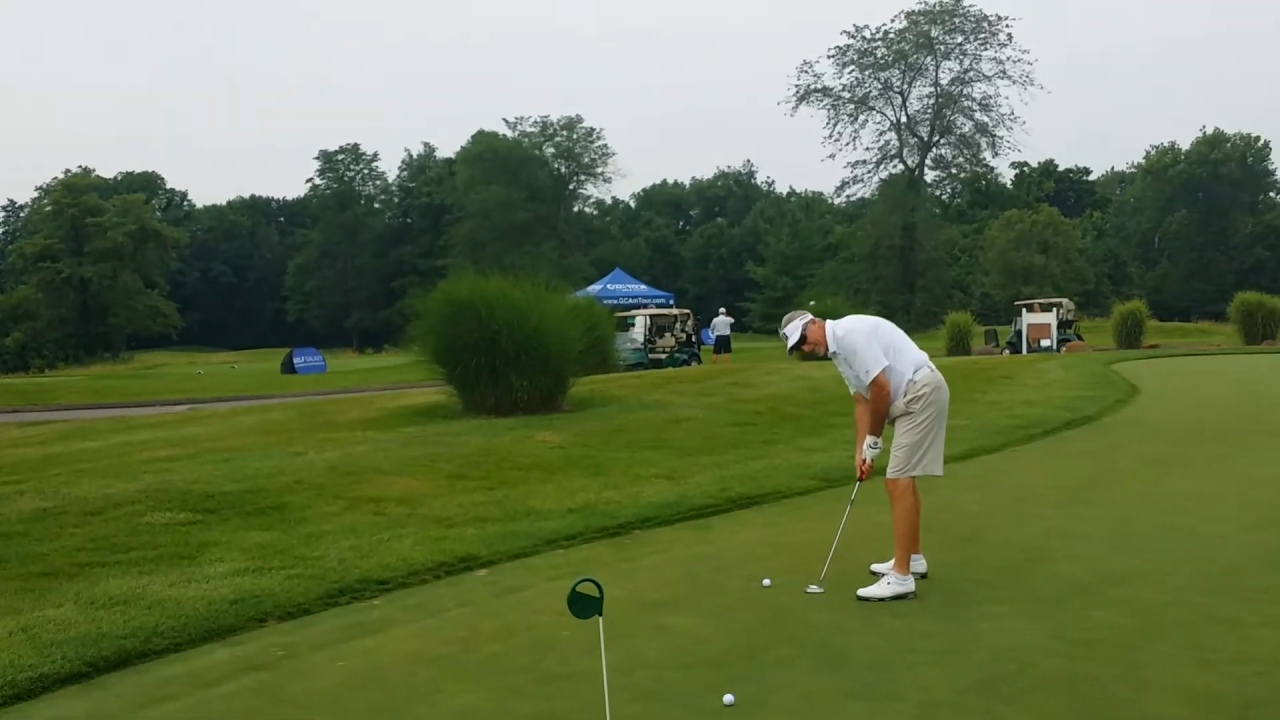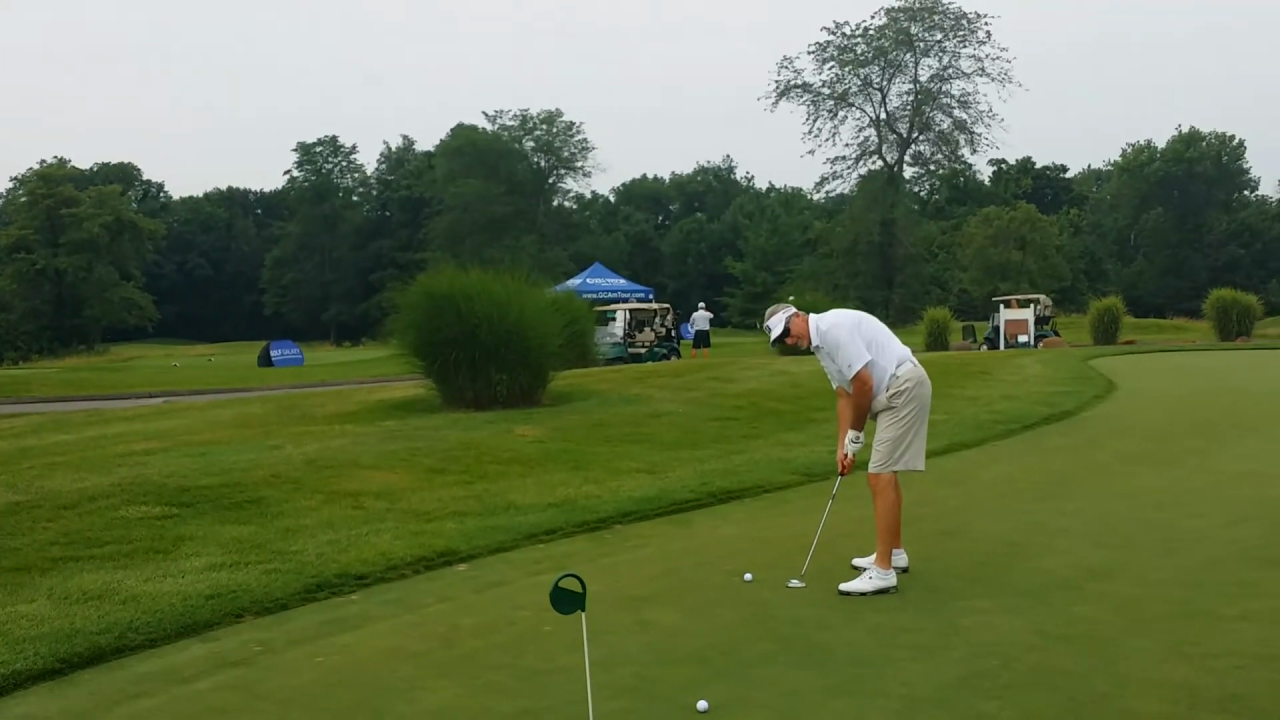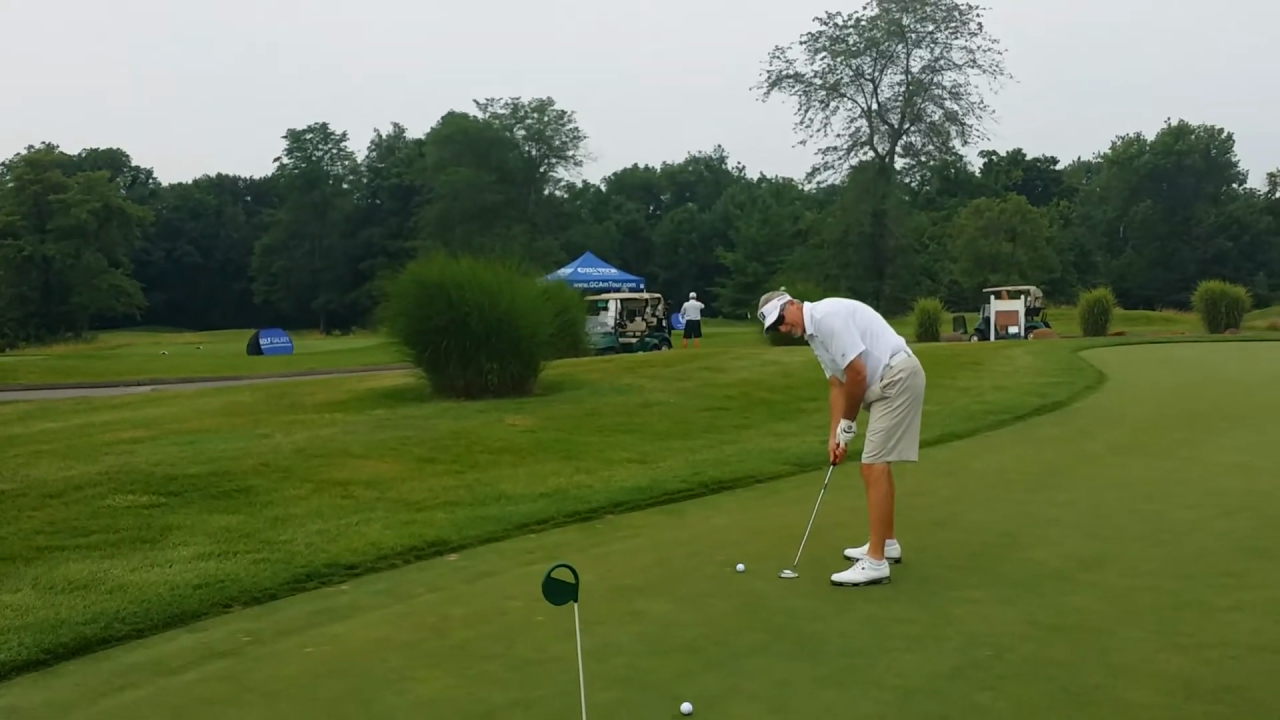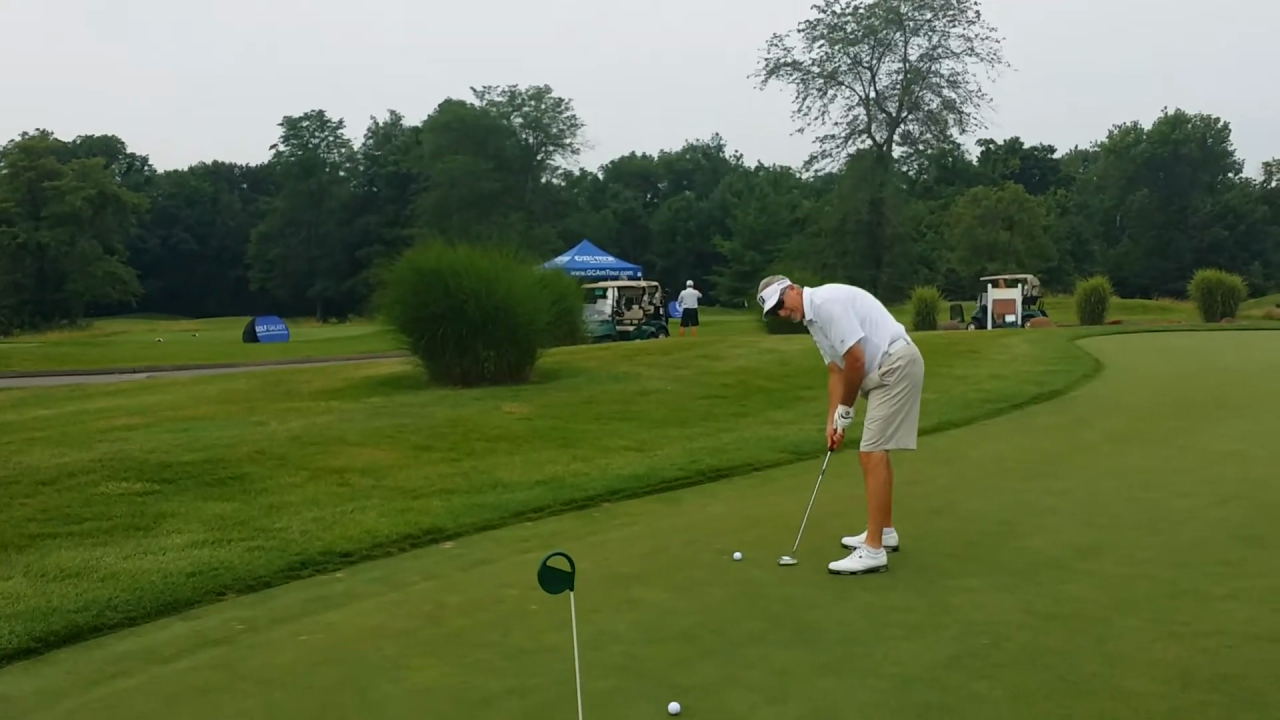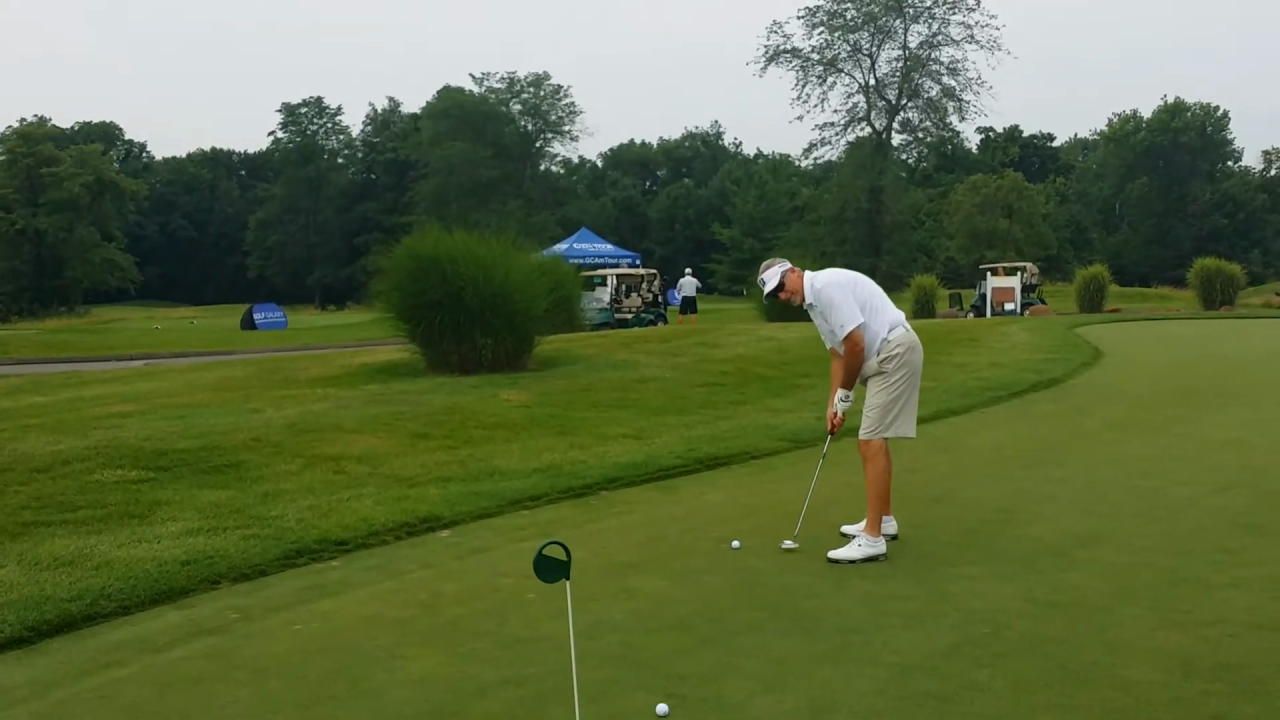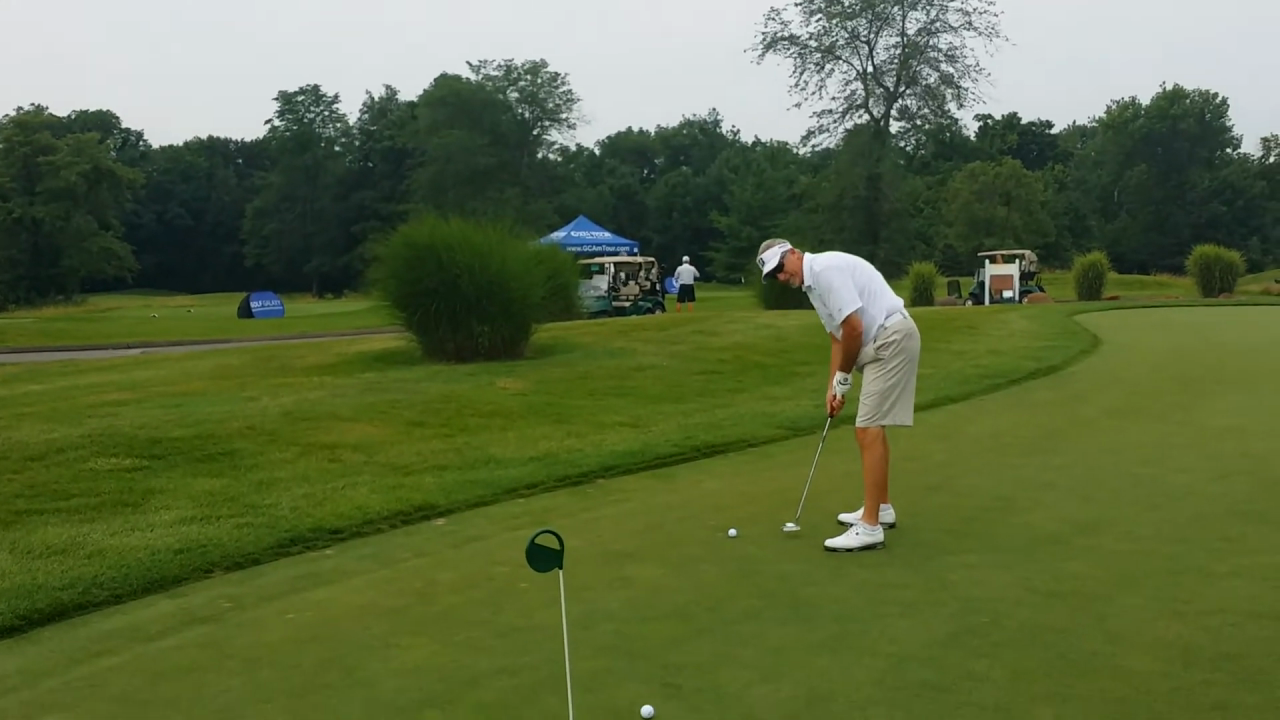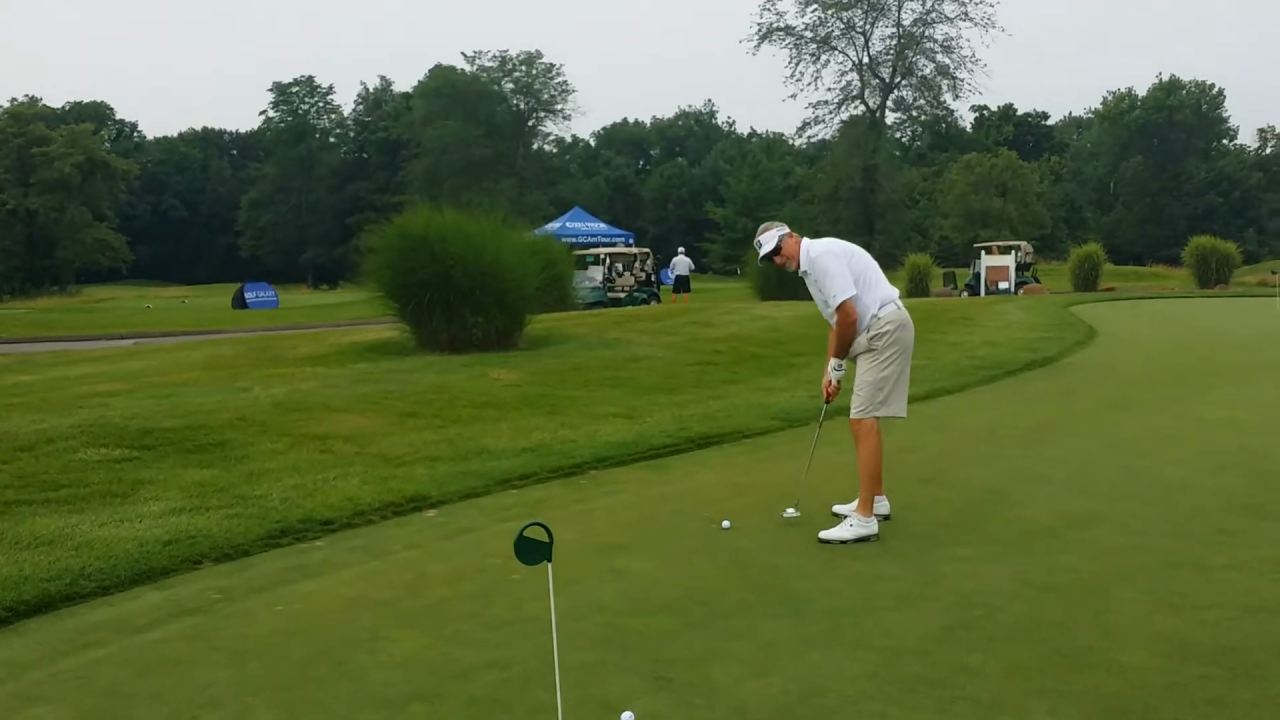
dt=0.1s
person 1, frame 1
left shoulder: (850, 333)
right shoulder: (839, 350)
left elbow: (882, 390)
right elbow: (862, 401)
left wrist: (873, 441)
right wrist: (861, 451)
left hip: (921, 392)
right hip: (913, 397)
left knee: (898, 482)
right knee: (904, 478)
left ankle: (901, 577)
right ankle: (912, 558)
person 1, frame 2
left shoulder: (833, 327)
right shoulder: (821, 344)
left elbow: (863, 384)
right elbow: (844, 395)
left wrist: (855, 436)
right wrist: (842, 445)
left hip: (904, 387)
right hip: (894, 393)
left knee: (880, 477)
right knee: (885, 473)
left ankle: (883, 571)
right ankle: (894, 553)
person 1, frame 3
left shoulder: (828, 316)
right shoulder: (815, 333)
left elbow: (857, 374)
right elbow: (837, 384)
left wrist: (847, 425)
right wrist: (835, 434)
left hip: (897, 377)
right hip: (888, 382)
left knee: (873, 467)
right knee: (879, 463)
left ankle: (875, 561)
right ankle: (886, 543)
person 1, frame 4
left shoulder: (827, 301)
right shoulder: (814, 318)
left elbow: (856, 360)
right elbow: (837, 370)
left wrist: (844, 411)
right wrist: (832, 420)
left hip: (896, 365)
right hip: (886, 370)
left knee: (872, 455)
right knee: (877, 452)
left ankle: (873, 550)
right ankle: (884, 531)
person 1, frame 5
left shoulder: (828, 286)
right shoulder: (814, 302)
left elbow: (855, 345)
right elbow: (838, 354)
left wrist: (844, 395)
right wrist: (833, 404)
left hip: (895, 352)
right hip: (886, 356)
left knee: (870, 443)
right knee: (875, 439)
left ankle: (872, 539)
right ankle: (884, 520)
person 1, frame 6
left shoulder: (826, 268)
right shoulder: (814, 283)
left elbow: (853, 328)
right elbow: (839, 336)
left wrist: (842, 377)
right wrist: (833, 385)
left hip: (892, 339)
right hip: (881, 343)
left knee: (869, 431)
right knee: (872, 427)
left ankle: (870, 527)
right ankle: (881, 508)
person 1, frame 7
left shoulder: (823, 254)
right shoulder: (810, 268)
left elbow: (848, 315)
right elbow: (837, 321)
left wrist: (837, 362)
right wrist: (829, 371)
left hip: (885, 330)
right hip: (877, 333)
left knee: (863, 422)
right knee: (866, 418)
left ankle: (864, 518)
right ankle: (875, 499)
